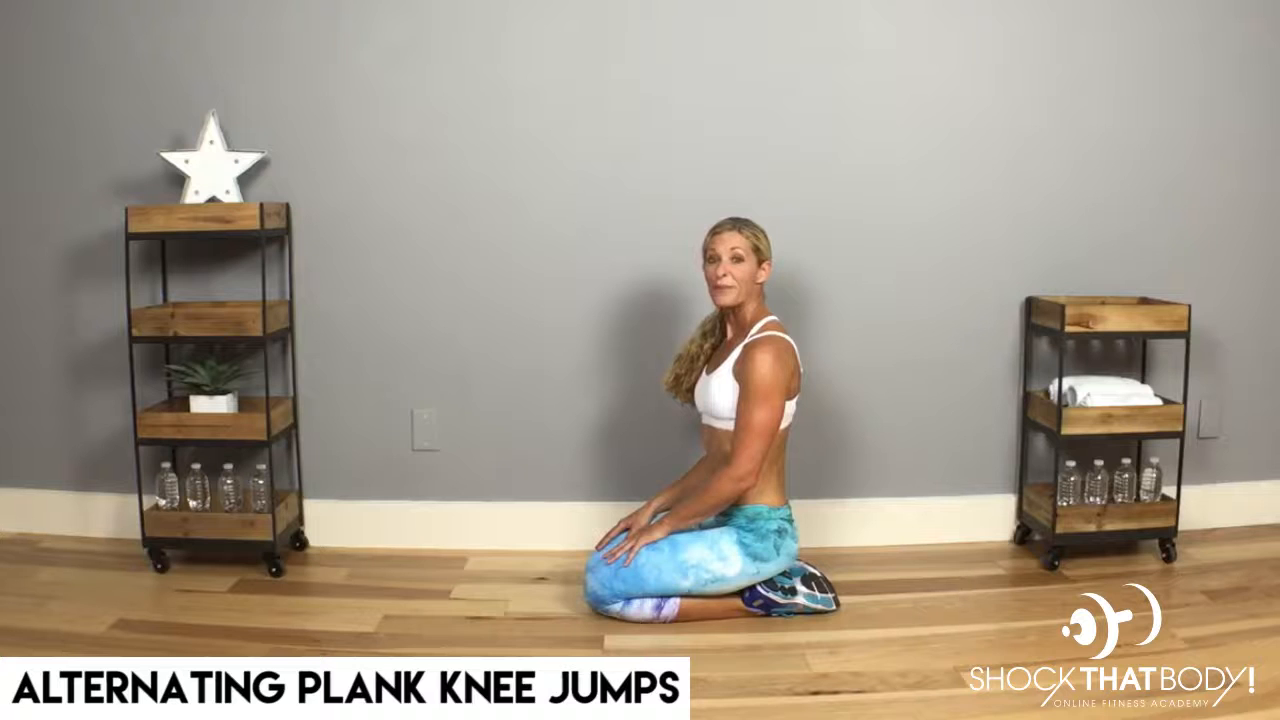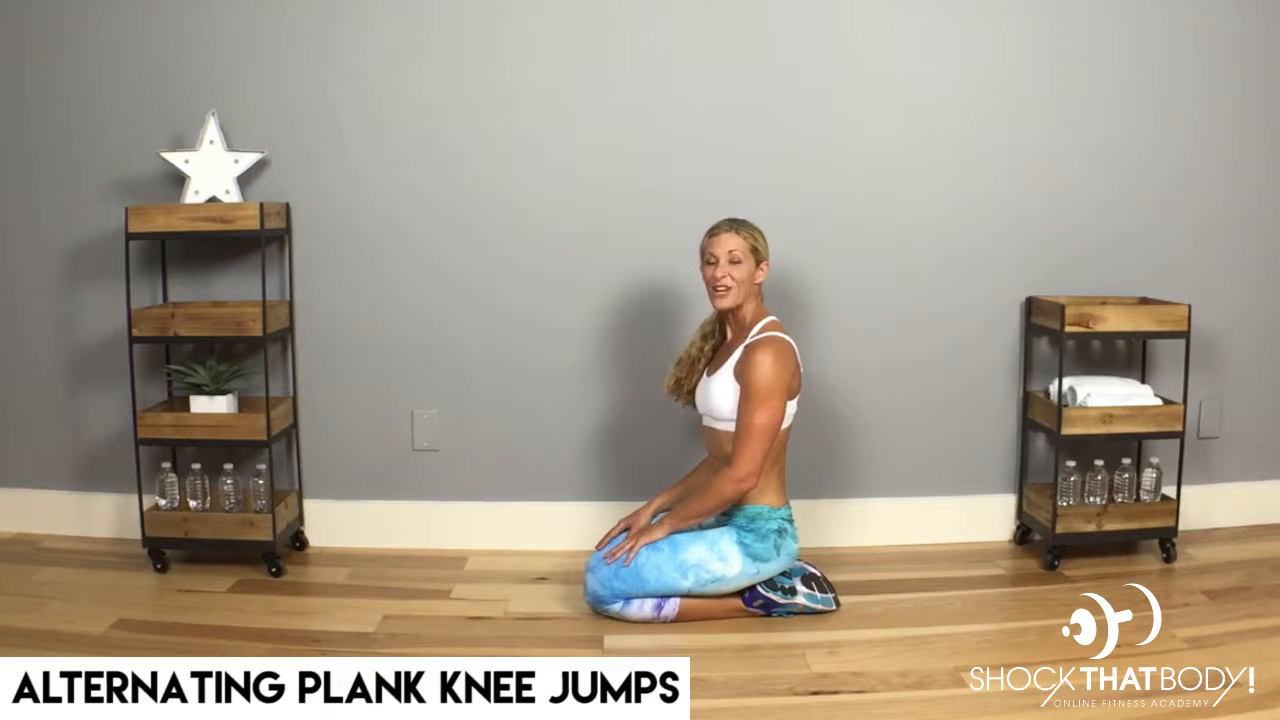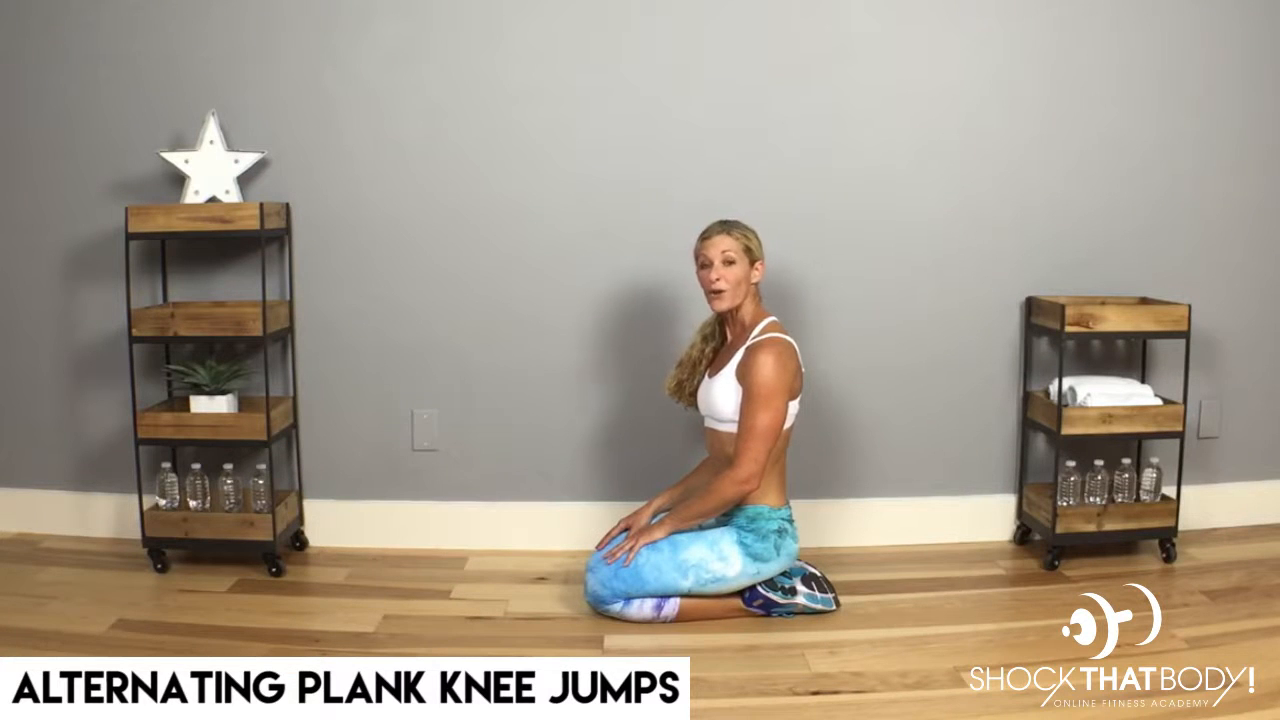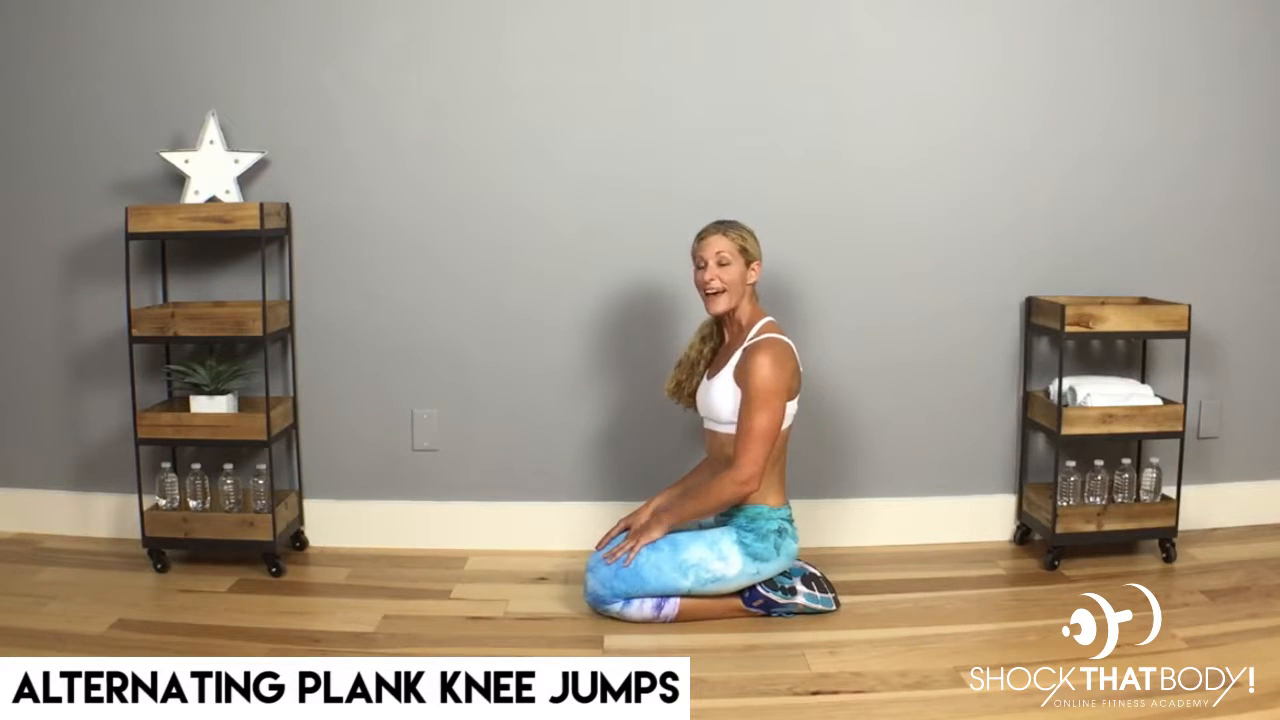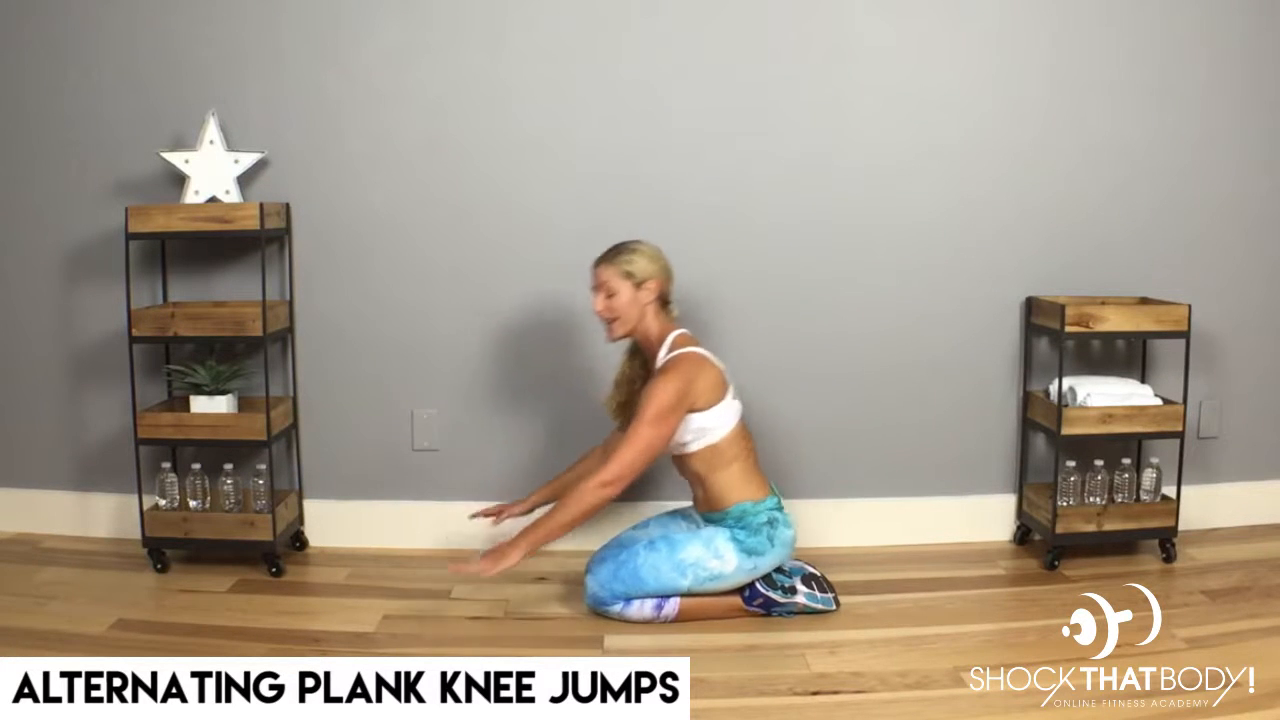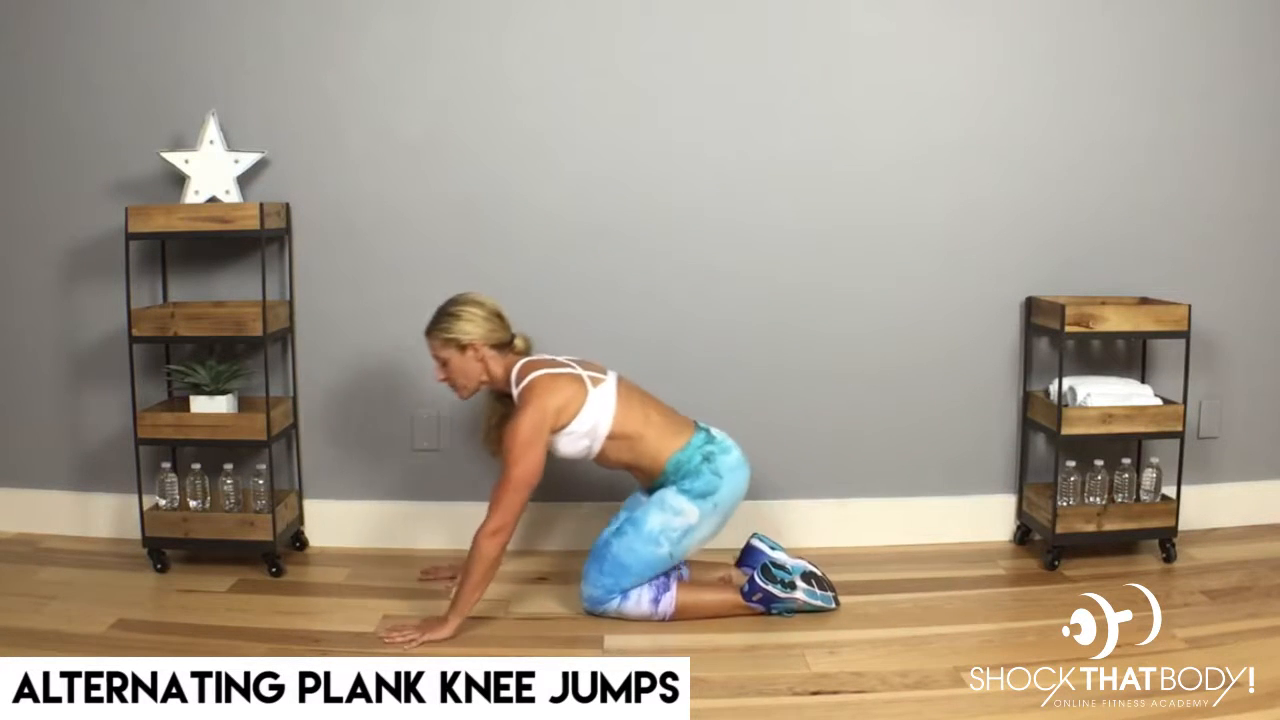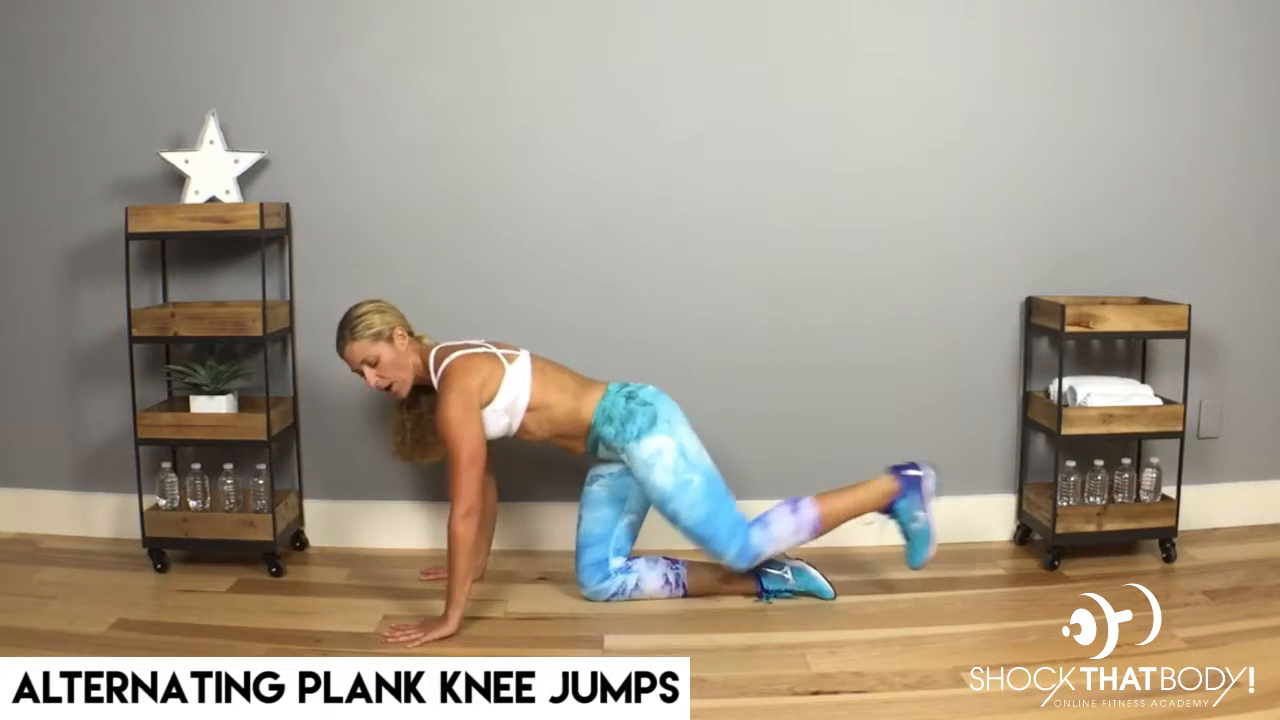
dt=0.7s
person 1, frame 1
left shoulder: (765, 351)
right shoulder: (724, 338)
left elbow: (741, 473)
left wrist: (664, 525)
right wrist: (653, 507)
left hip: (754, 532)
right hip: (726, 518)
left knee: (604, 584)
right knee: (605, 559)
left ankle: (760, 599)
right ankle: (771, 577)
person 1, frame 2
left shoulder: (766, 351)
right shoulder: (725, 340)
left elbow: (742, 474)
left wrist: (664, 524)
right wrist: (654, 506)
left hip: (755, 533)
right hip: (727, 518)
left knee: (604, 585)
right knee: (605, 561)
left ankle: (760, 598)
right ankle: (771, 578)
person 1, frame 3
left shoulder: (768, 353)
right shoulder: (725, 341)
left elbow: (744, 475)
left wrist: (665, 524)
right wrist: (654, 506)
left hip: (756, 533)
right hip: (728, 518)
left knee: (603, 584)
right knee: (607, 558)
left ankle: (759, 598)
right ankle: (770, 577)
person 1, frame 4
left shoulder: (766, 354)
right shoulder: (721, 342)
left elbow: (744, 476)
left wrist: (659, 521)
right wrist: (656, 507)
left hip: (756, 533)
right hip: (727, 519)
left knee: (604, 586)
right knee: (608, 558)
left ankle: (760, 598)
right ankle: (768, 576)
person 1, frame 5
left shoulder: (680, 371)
right shoulder: (652, 358)
left elbow: (610, 479)
right elbow: (612, 450)
left wrist: (519, 546)
right wrist: (530, 501)
left hip: (748, 532)
right hip: (713, 521)
left knee: (605, 587)
right knee: (605, 566)
left ankle: (758, 596)
right ankle: (758, 573)
person 1, frame 6
left shoulder: (534, 403)
right shoulder: (531, 374)
left elbow: (498, 525)
right elbow: (514, 499)
left wrist: (451, 620)
right wrist: (474, 566)
left hip: (704, 474)
right hip: (697, 462)
left knee: (602, 593)
right knee: (621, 568)
left ankle: (759, 593)
right ankle: (754, 569)
person 1, frame 7
left shoulder: (454, 386)
right shoulder: (445, 376)
left elbow: (465, 513)
right elbow: (484, 489)
left wrist: (449, 617)
right wrist: (471, 567)
left hip: (638, 420)
right hip: (613, 444)
left knee: (738, 543)
right knee: (599, 581)
left ankle: (895, 488)
right ankle: (761, 577)
